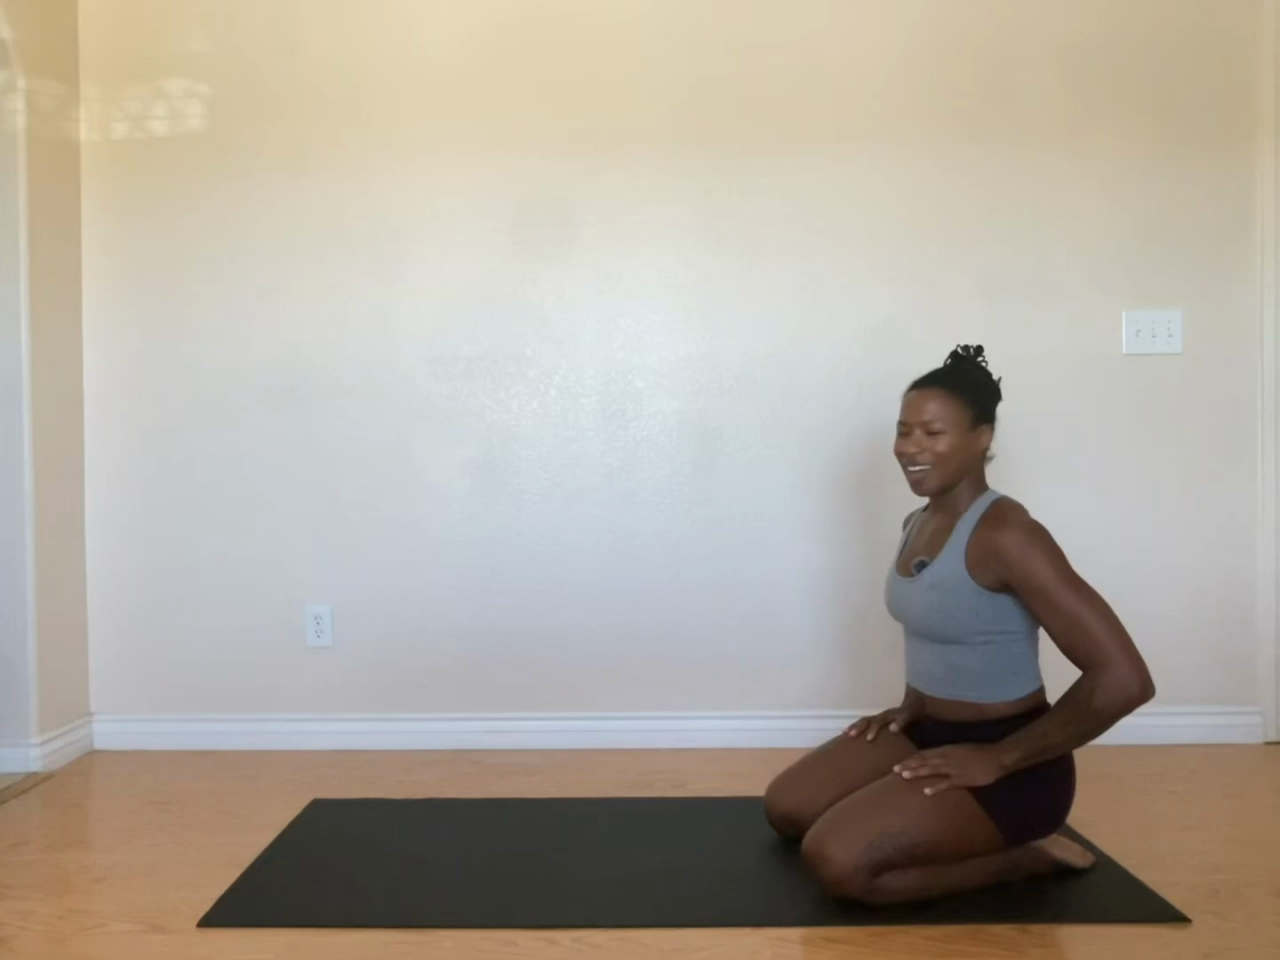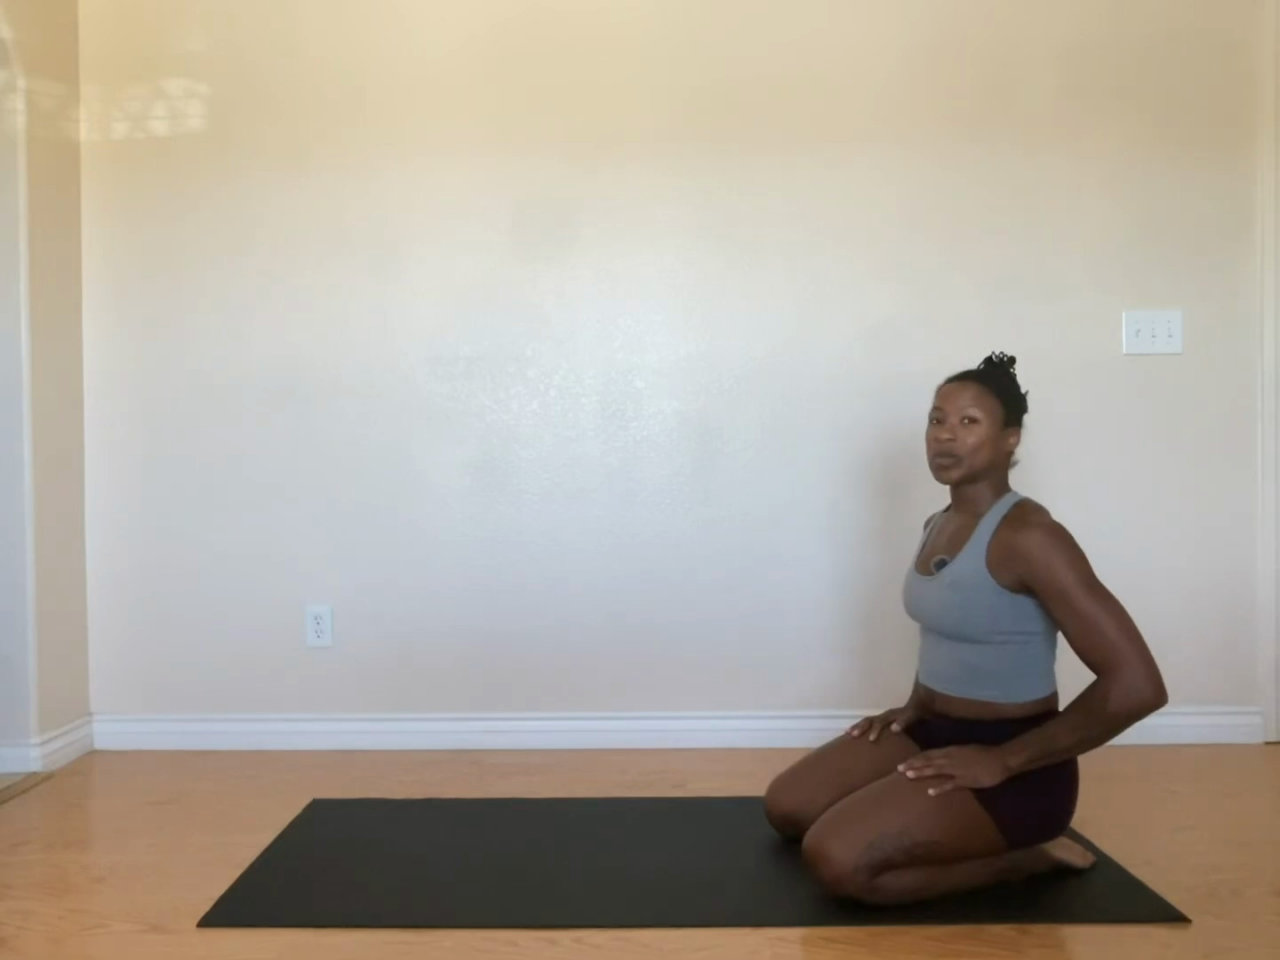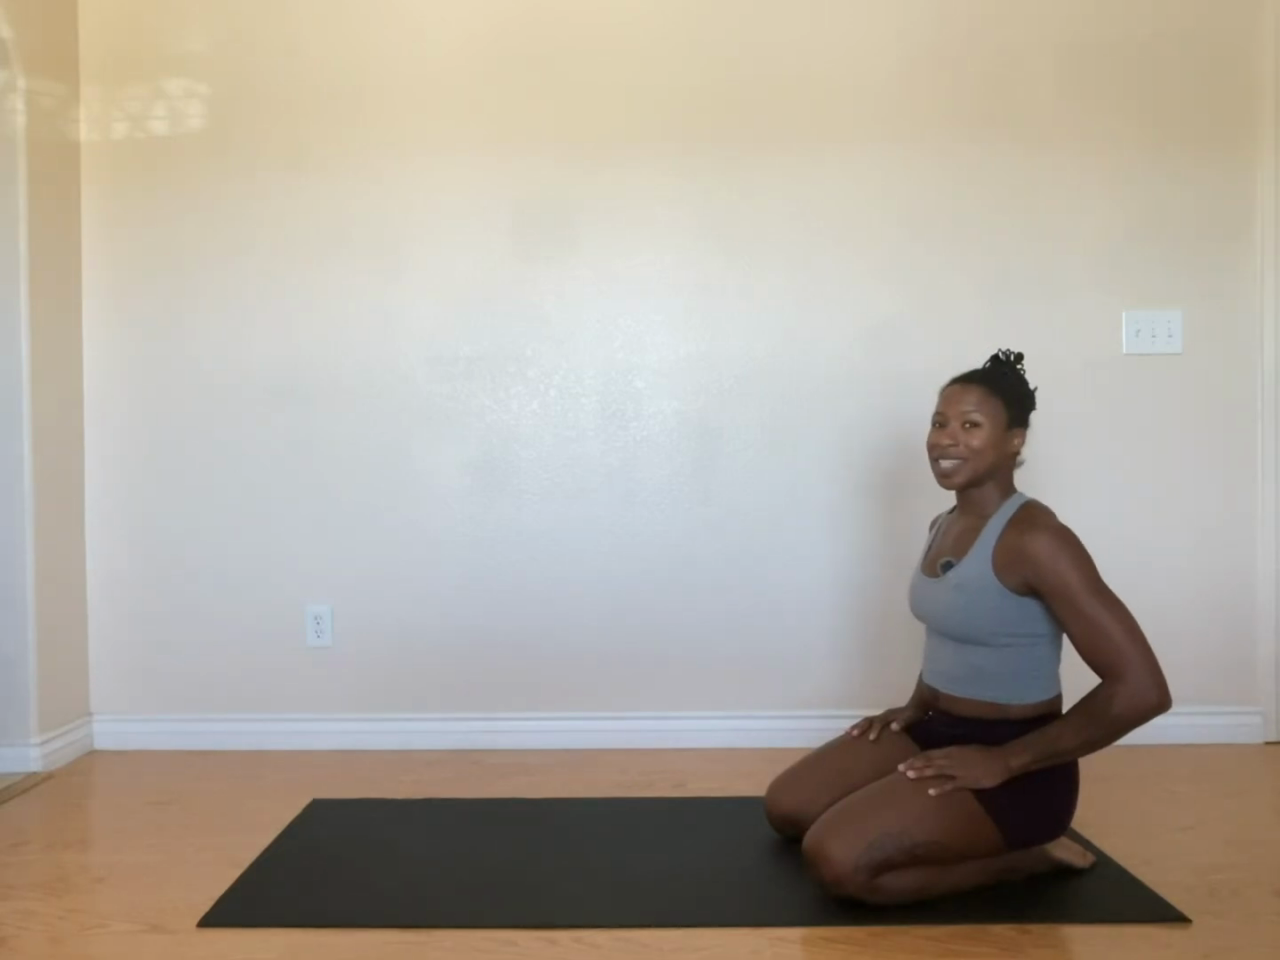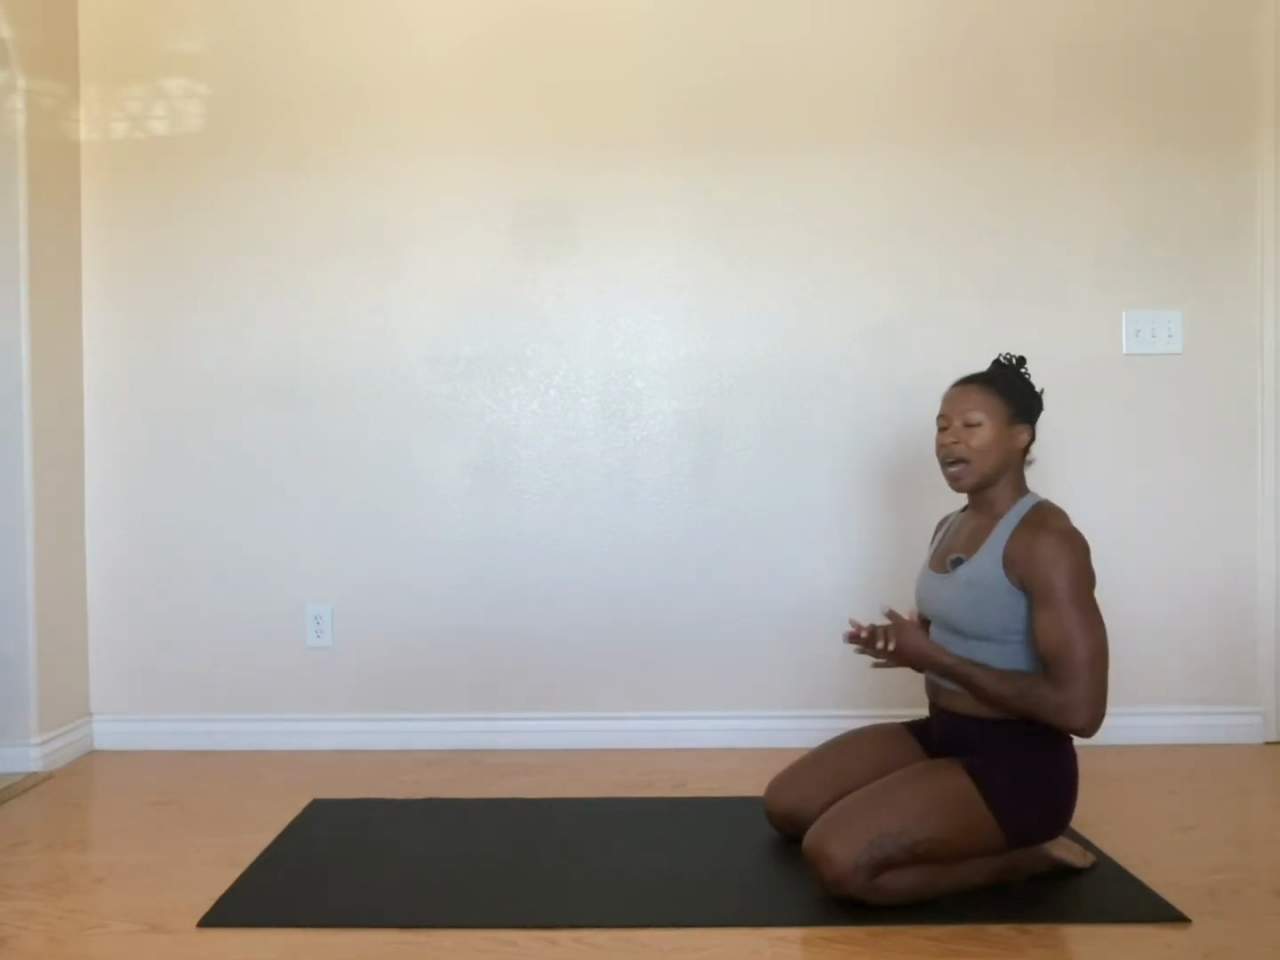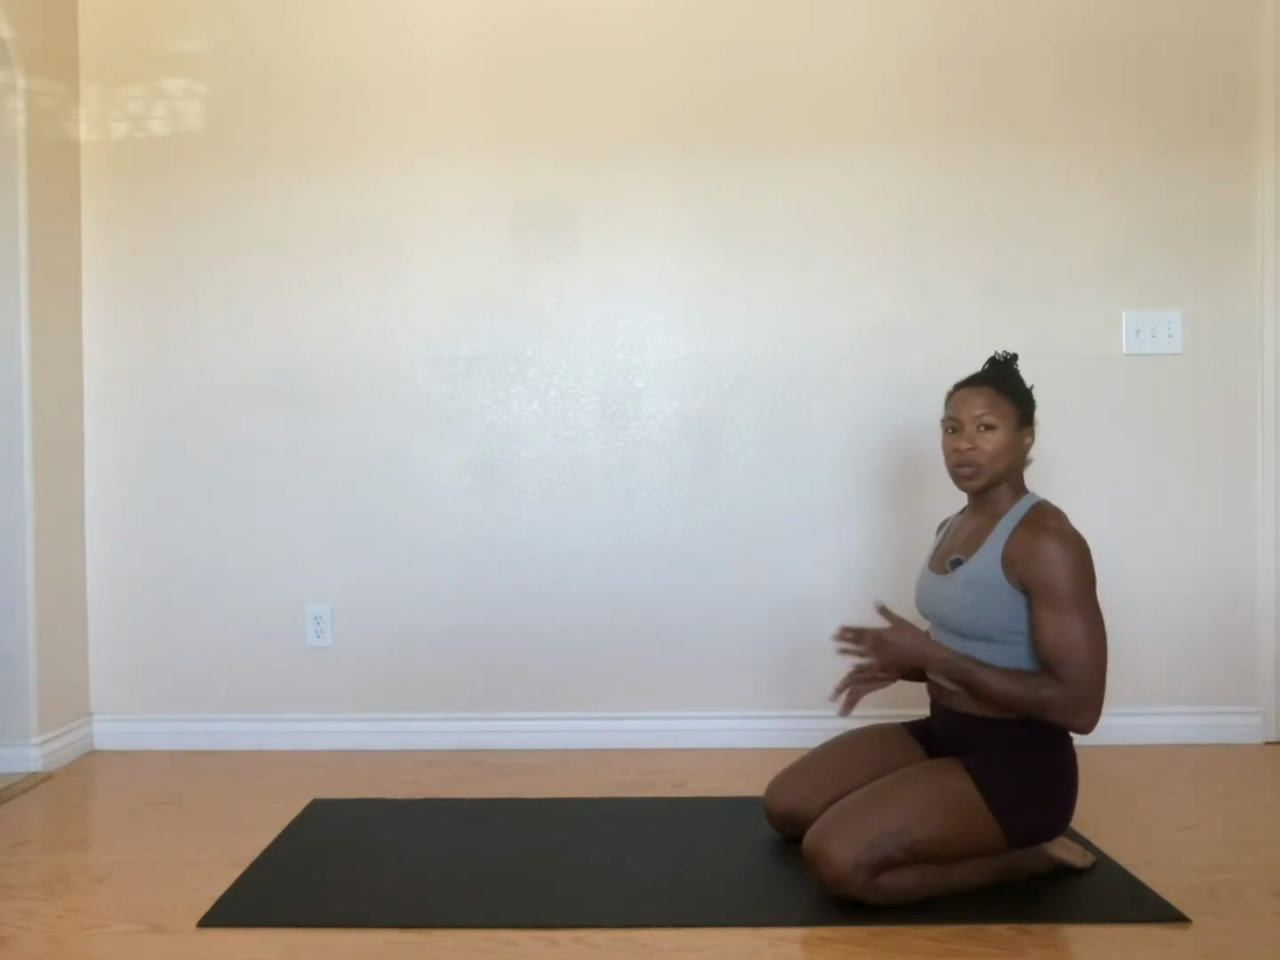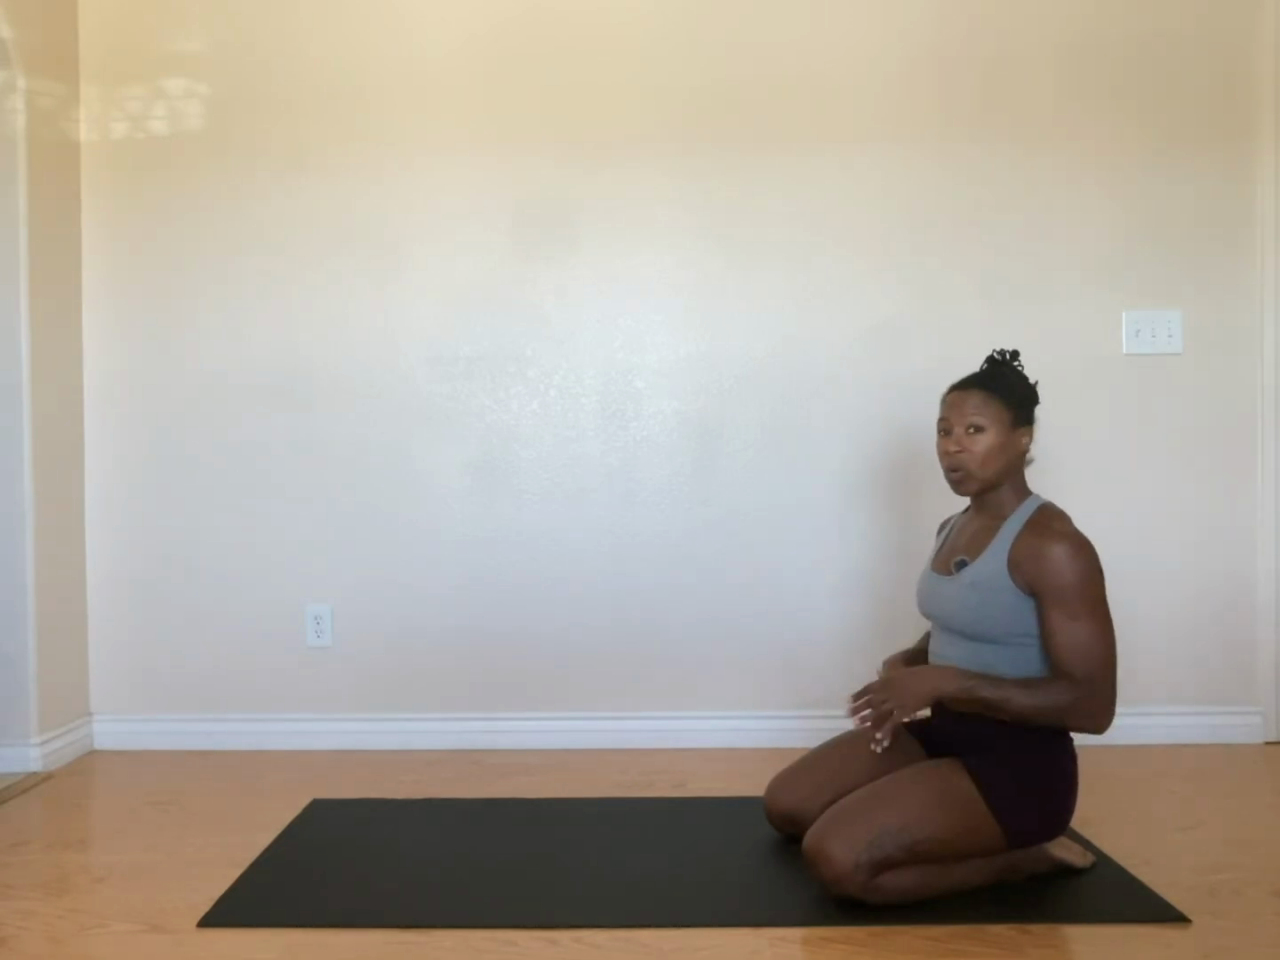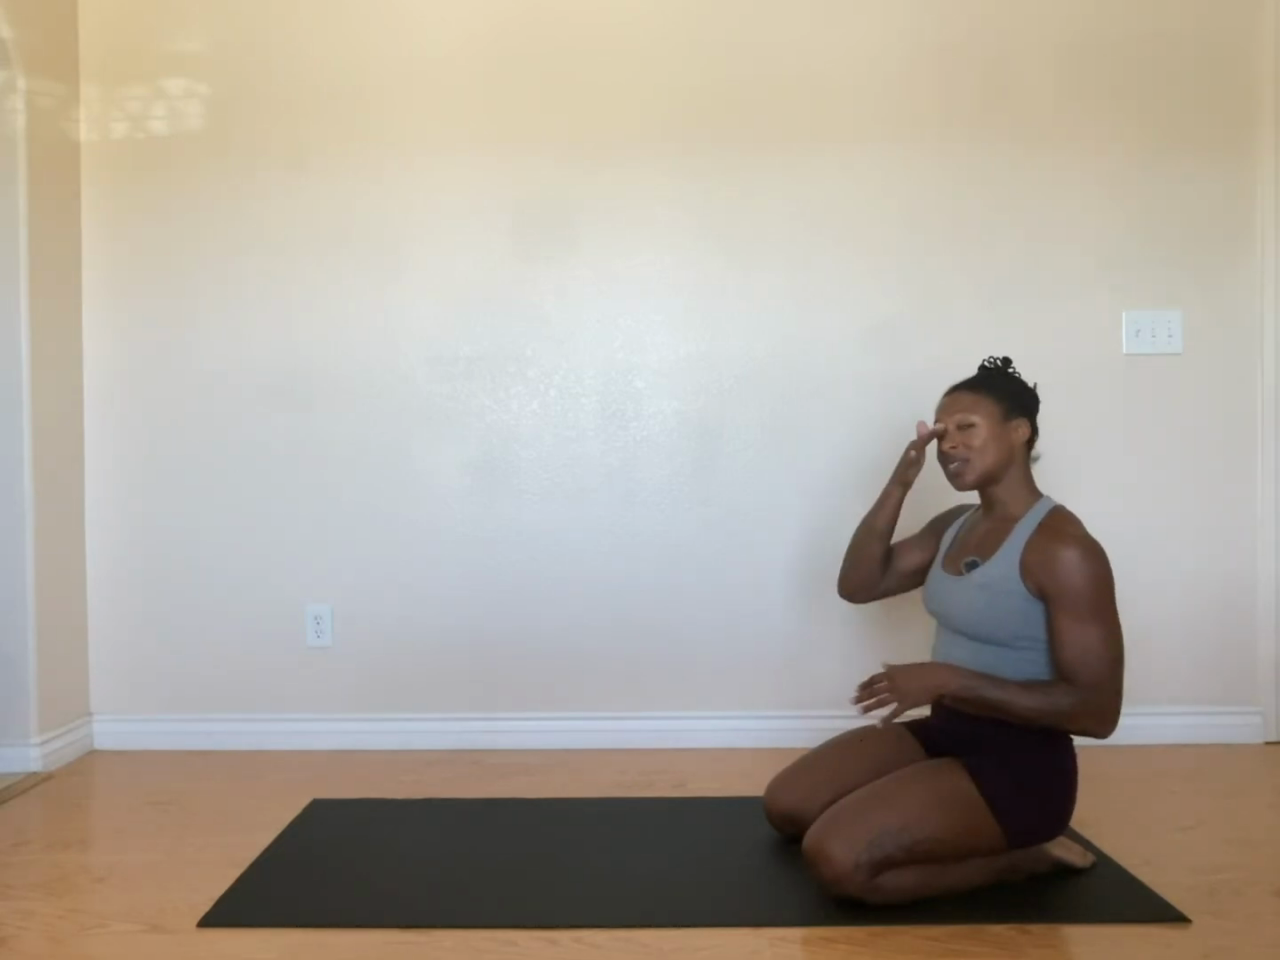
dt=0.7s
person 1, frame 1
left shoulder: (1007, 534)
right shoulder: (919, 525)
left elbow: (1125, 679)
left wrist: (998, 760)
right wrist: (908, 708)
left hip: (1007, 765)
right hip: (933, 732)
left knee: (838, 860)
right knee: (785, 807)
left ankle: (1031, 854)
right ankle: (971, 832)
person 1, frame 2
left shoulder: (1028, 535)
right shoulder: (939, 526)
left elbow: (1137, 684)
left wrist: (1004, 761)
right wrist: (914, 706)
left hip: (1010, 765)
right hip: (940, 730)
left knee: (837, 859)
right knee: (786, 807)
left ankle: (1029, 856)
right ankle: (965, 832)
person 1, frame 3
left shoulder: (1034, 538)
right shoulder: (944, 527)
left elbow: (1141, 688)
left wrist: (1005, 763)
right wrist: (915, 707)
left hip: (1014, 766)
right hip: (941, 732)
left knee: (839, 859)
right knee: (786, 807)
left ankle: (1030, 856)
right ankle: (975, 835)
person 1, frame 4
left shoulder: (1046, 539)
right shoulder: (951, 528)
left elbow: (1079, 707)
left wrist: (934, 656)
right wrist: (897, 642)
left hip: (1016, 763)
right hip: (940, 733)
left knee: (837, 858)
right knee: (785, 805)
left ankle: (1028, 857)
right ankle: (970, 837)
person 1, frame 5
left shoulder: (1047, 541)
right shoulder: (954, 528)
left elbow: (1079, 704)
left wrist: (928, 656)
right wrist: (896, 662)
left hip: (1018, 764)
right hip: (942, 733)
left knee: (839, 859)
right knee: (786, 805)
left ankle: (1029, 857)
right ankle: (981, 836)
person 1, frame 6
left shoulder: (1052, 545)
right shoulder: (954, 528)
left elbow: (1093, 706)
left wrist: (944, 683)
right wrist: (902, 669)
left hip: (1020, 765)
right hip: (944, 735)
left knee: (838, 858)
right knee: (785, 805)
left ankle: (1029, 856)
right ankle: (963, 833)
person 1, frame 7
left shoulder: (1063, 548)
right shoulder: (956, 526)
left elbow: (1098, 710)
right elbow: (857, 585)
left wrist: (949, 679)
right wrist: (899, 484)
left hip: (1019, 765)
right hip: (944, 731)
left knee: (836, 858)
right knee: (785, 805)
left ankle: (1028, 856)
right ankle: (975, 833)
